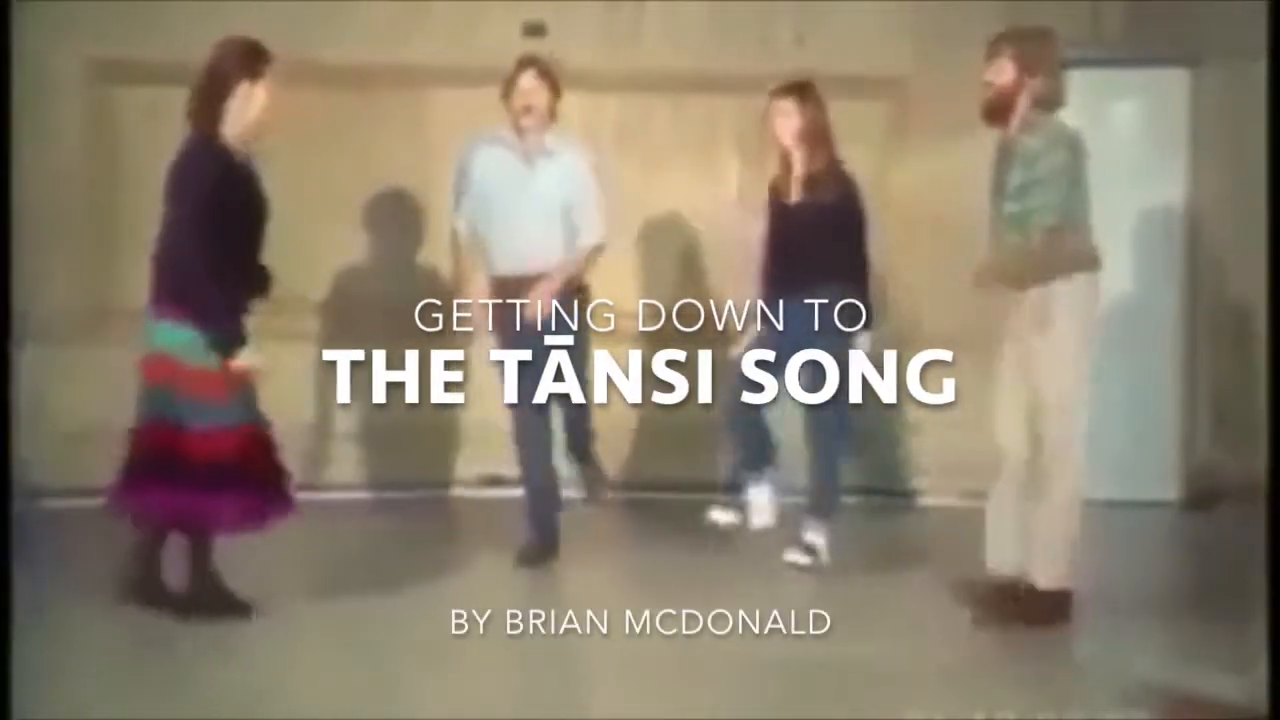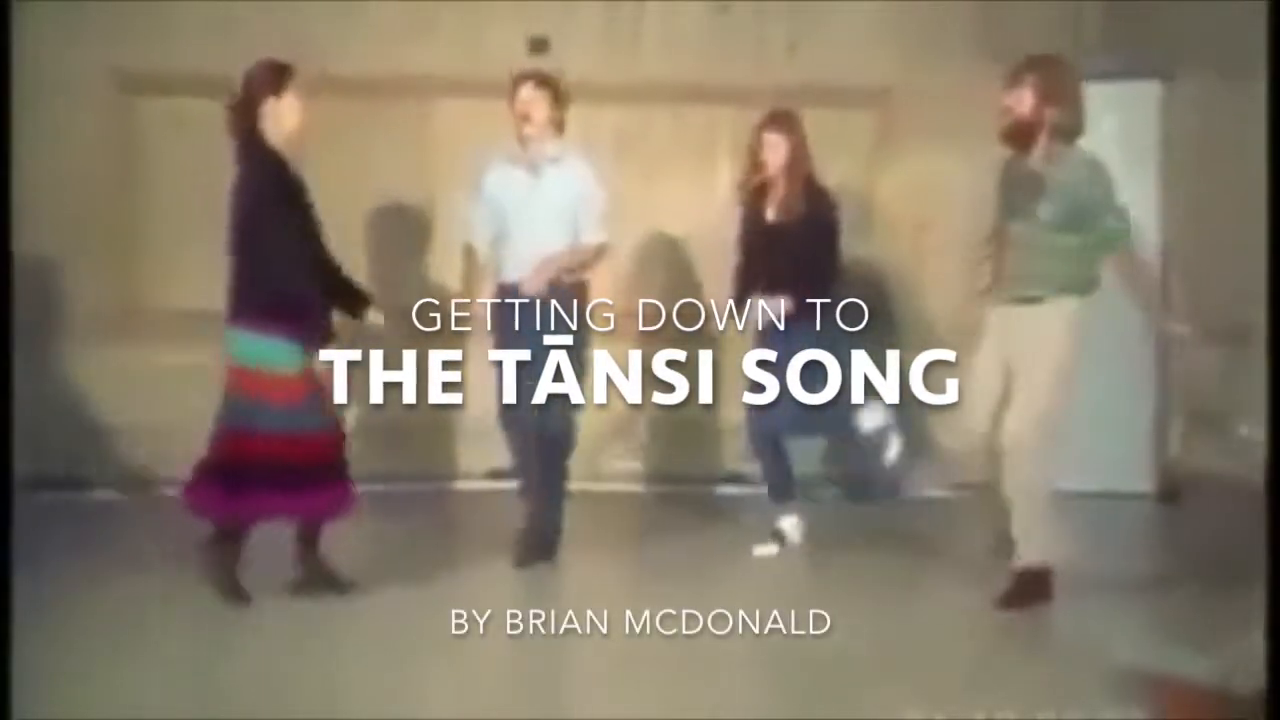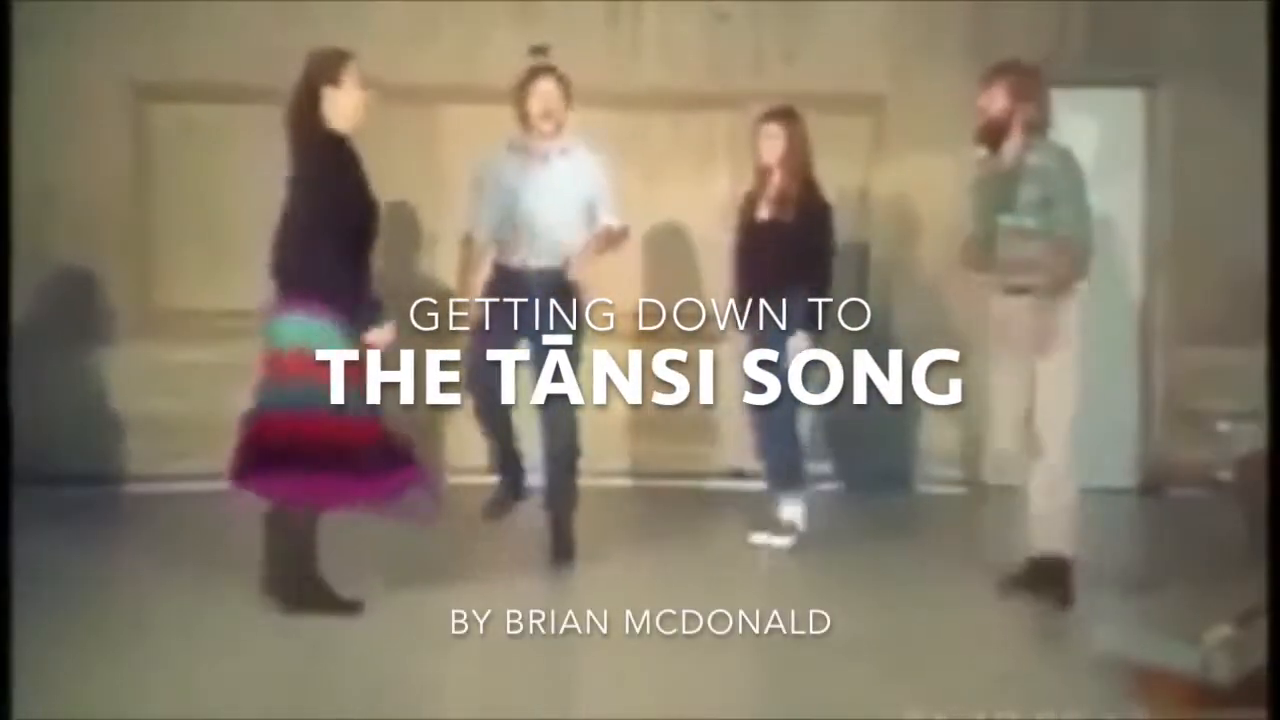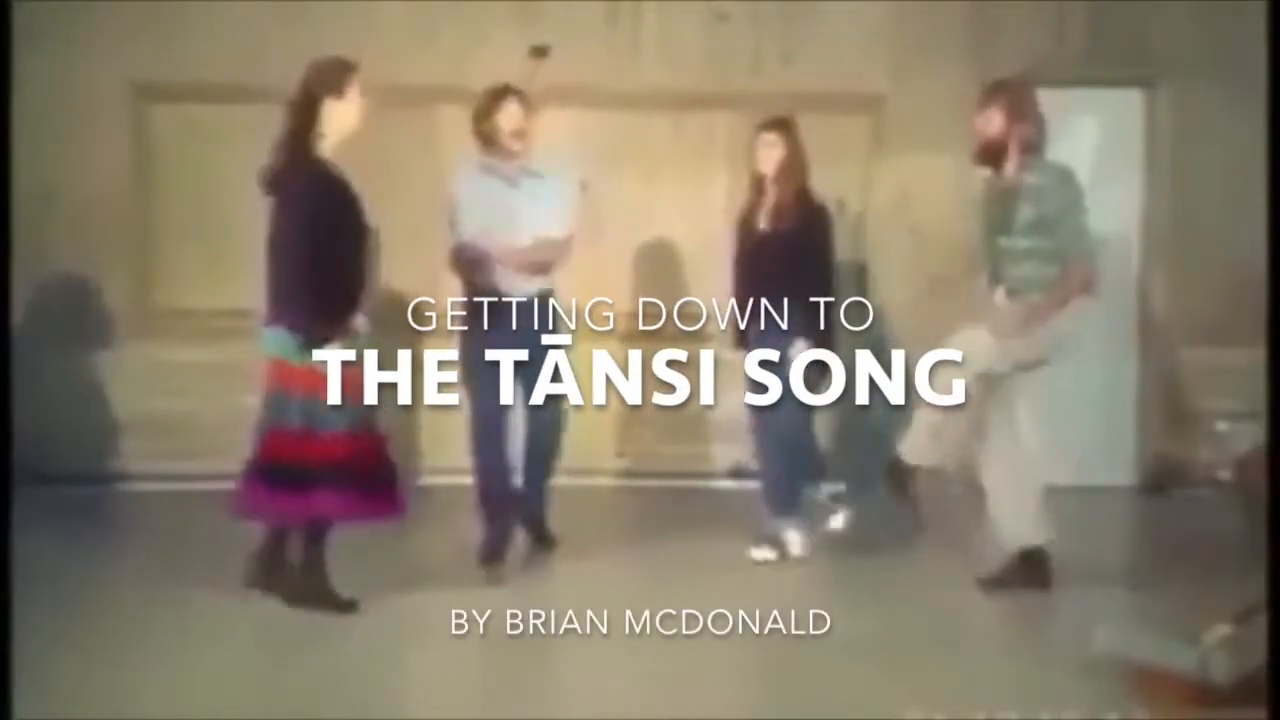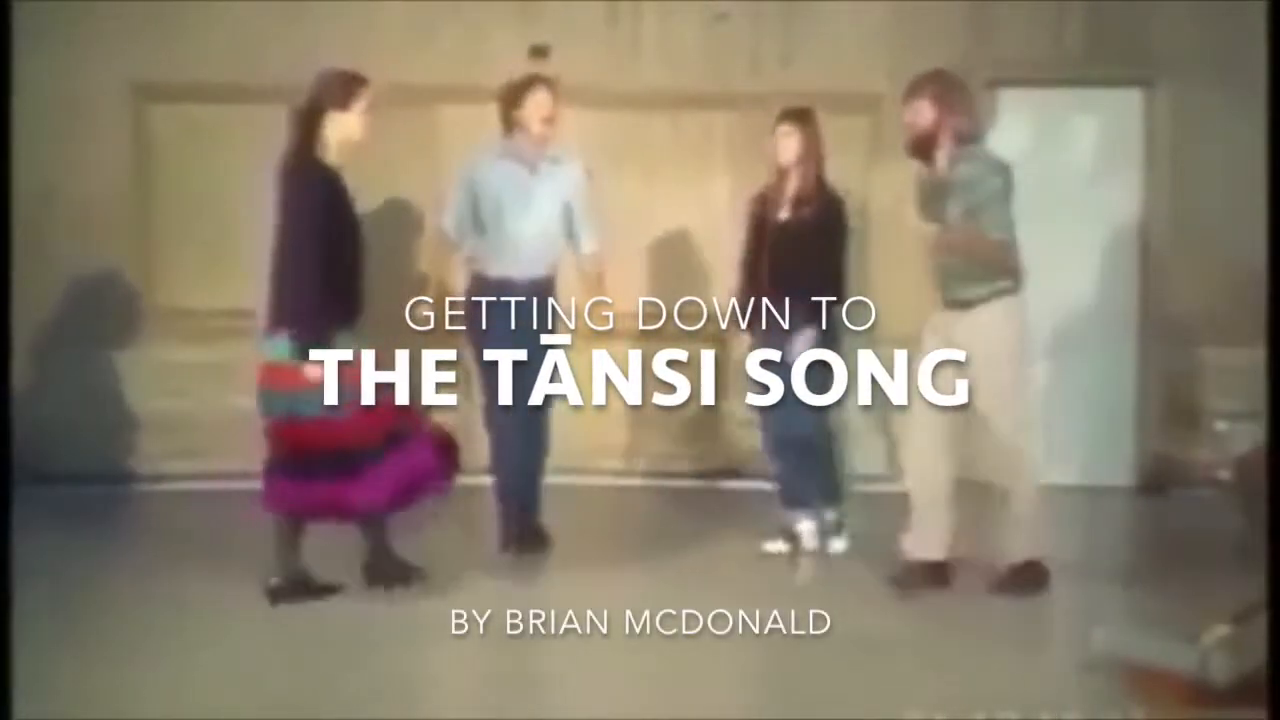
dt=0.7s
person 1, frame 1
left shoulder: (225, 158)
right shoulder: (206, 160)
right elbow: (193, 255)
left wrist: (258, 281)
right wrist: (230, 337)
left hip: (201, 325)
right hip: (194, 329)
left knee: (193, 449)
right knee: (199, 449)
left ankle: (150, 574)
right ankle: (199, 579)
person 1, frame 2
left shoulder: (270, 171)
right shoulder: (266, 174)
left elbow: (307, 254)
right elbow: (287, 263)
left wrist: (359, 301)
right wrist: (322, 337)
left hip: (281, 331)
right hip: (273, 333)
left knee: (308, 445)
right knee: (278, 447)
left ankle: (310, 561)
right ankle: (224, 544)
person 1, frame 3
left shoulder: (320, 154)
right shoulder: (332, 155)
right elbow: (330, 247)
right wrist: (369, 315)
left hip: (307, 314)
right hip: (320, 318)
left knee: (303, 443)
right knee: (323, 443)
left ankle: (288, 568)
right ankle: (296, 575)
person 1, frame 4
left shoulder: (315, 171)
right shoulder: (307, 174)
right elbow: (293, 259)
left wrist: (345, 314)
right wrist: (317, 335)
left hip: (317, 329)
right hip: (306, 335)
left knee: (313, 449)
right knee: (324, 450)
left ankle: (271, 561)
right ankle: (308, 573)
person 1, frame 5
left shoulder: (311, 176)
right shoulder: (314, 180)
right elbow: (304, 266)
left wrist: (318, 344)
right wrist: (313, 349)
left hip: (307, 338)
right hip: (309, 340)
left knee: (313, 454)
right knee: (361, 441)
left ankle: (287, 571)
right ankle: (379, 554)
person 2, frame 1
left shoulder: (1053, 144)
right shoulder: (1015, 142)
left elbow: (1041, 238)
left wrist: (988, 275)
left hip: (1057, 297)
right hip: (1027, 298)
left knee: (1057, 441)
right knee: (1014, 438)
left ankle: (1049, 584)
right ankle: (1010, 573)
person 2, frame 2
left shoulder: (1083, 175)
right shoulder: (1013, 167)
left elbow: (1123, 252)
left wrist: (1157, 315)
right wrist: (990, 281)
left hip: (1050, 316)
right hip: (1002, 311)
left knee: (1020, 439)
right knee: (978, 426)
left ankle: (1034, 566)
right ankle: (1028, 543)
person 2, frame 3
left shoulder: (1056, 165)
right shoulder: (988, 169)
left elbow: (1075, 250)
left wrist: (1044, 308)
right wrist: (972, 255)
left hip: (1051, 310)
right hip: (1008, 309)
left knee: (1052, 435)
right knee: (1007, 437)
left ankle: (1054, 558)
right ankle: (1043, 553)
person 2, frame 4
left shoulder: (1053, 183)
right shoulder: (997, 187)
left elbow: (1080, 269)
left wrist: (1027, 317)
right wrist: (983, 288)
left hip: (1049, 317)
right hip: (1019, 313)
left knee: (956, 357)
right knee: (1004, 435)
left ankle: (915, 454)
right ankle: (1026, 553)
person 2, frame 5
left shoulder: (985, 172)
right shoulder: (930, 178)
left elbow: (1003, 252)
left wrist: (964, 242)
left hip: (991, 315)
right hip: (948, 315)
left knee: (1009, 438)
right knee: (924, 430)
left ankle: (1027, 557)
right ankle: (928, 555)
person 3, frame 1
left shoulder: (573, 161)
right shoulder: (480, 157)
left elbow: (591, 241)
right elbow: (465, 226)
left wrist: (551, 285)
right wrist: (474, 279)
left hip: (561, 292)
right hip: (509, 298)
right knee: (527, 414)
left ankle: (581, 451)
right ankle: (543, 528)
person 3, frame 2
left shoulder: (580, 173)
right shoulder: (497, 175)
left elbow: (595, 246)
right elbow: (483, 244)
left wrist: (554, 264)
left hip: (564, 302)
right hip: (513, 305)
left knee: (558, 413)
right knee: (517, 414)
left ankle: (545, 519)
right ankle: (543, 523)
person 3, frame 3
left shoulder: (586, 163)
right shoulder: (501, 164)
left elbow: (616, 226)
right elbow: (483, 236)
left wrist: (592, 247)
right wrist: (471, 294)
left hip: (558, 289)
right hip: (508, 284)
left knee: (557, 408)
right knee: (482, 380)
left ankle: (561, 523)
right ankle: (510, 474)
person 3, frame 4
left shoulder: (552, 184)
right shoulder: (467, 185)
left elbow: (558, 244)
right elbow: (465, 253)
left wrist: (509, 253)
right wrist: (497, 271)
left hip: (536, 308)
right hip: (486, 311)
left knee: (547, 413)
right knee: (488, 422)
left ankle: (532, 509)
right ankle: (497, 528)
person 3, frame 5
left shoulder: (569, 172)
right shoulder: (482, 169)
left elbow: (585, 242)
right elbow: (454, 235)
left wrist: (599, 302)
left hip: (539, 297)
right hip: (491, 296)
left knee: (534, 408)
right knee: (504, 407)
left ankle: (526, 513)
right ankle: (514, 517)
person 4, frame 1
left shoulder: (836, 187)
right shoulder: (780, 186)
left elbow: (854, 260)
left wrist: (857, 325)
left hip: (825, 317)
right hip: (785, 315)
left knee: (824, 424)
right knee: (742, 402)
left ankle: (816, 533)
right ankle: (755, 492)
person 4, frame 2
left shoulder: (815, 203)
right shoulder: (755, 201)
left elbow: (825, 271)
right elbow: (749, 262)
left wrist: (789, 302)
right wrist: (745, 302)
left hip: (805, 325)
right hip: (773, 327)
right knee: (763, 425)
right ankle: (787, 519)
person 4, frame 3
left shoulder: (808, 201)
right shoulder: (755, 199)
left elbow: (819, 271)
left wrist: (807, 329)
right wrist: (744, 311)
left hip: (793, 321)
right hip: (764, 318)
left knee: (773, 415)
right knee: (769, 416)
left ankle: (790, 509)
right ankle: (785, 509)
person 4, frame 4
left shoulder: (808, 213)
right shoulder: (751, 214)
left elbow: (821, 281)
left wrist: (812, 337)
right wrist: (743, 331)
left hip: (798, 334)
right hip: (765, 332)
left knee: (785, 426)
right knee: (770, 428)
left ankle: (789, 528)
right ankle: (789, 527)
person 4, frame 5
left shoulder: (826, 206)
right shoulder: (765, 202)
left elbow: (831, 277)
right elbow: (753, 267)
left wrist: (813, 328)
right wrist: (751, 320)
left hip: (807, 329)
right hip: (771, 328)
left knee: (805, 425)
right knee: (777, 429)
left ankle: (831, 517)
right ankle: (802, 522)
